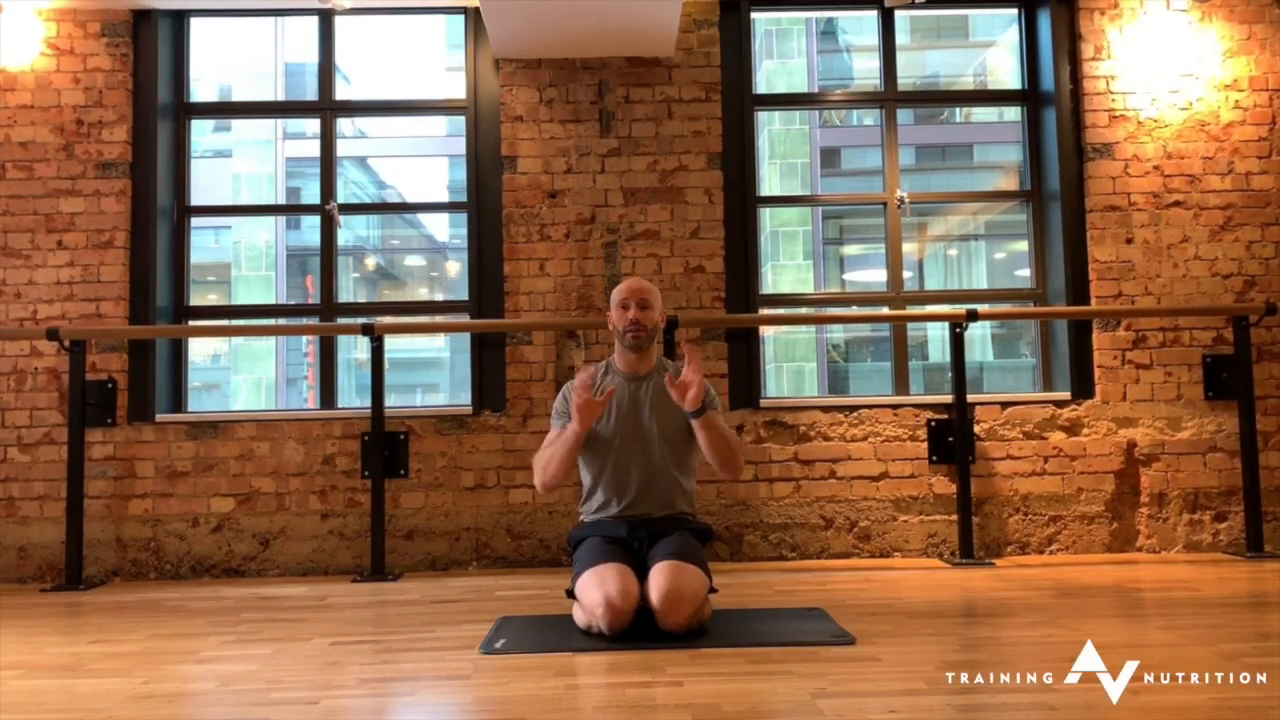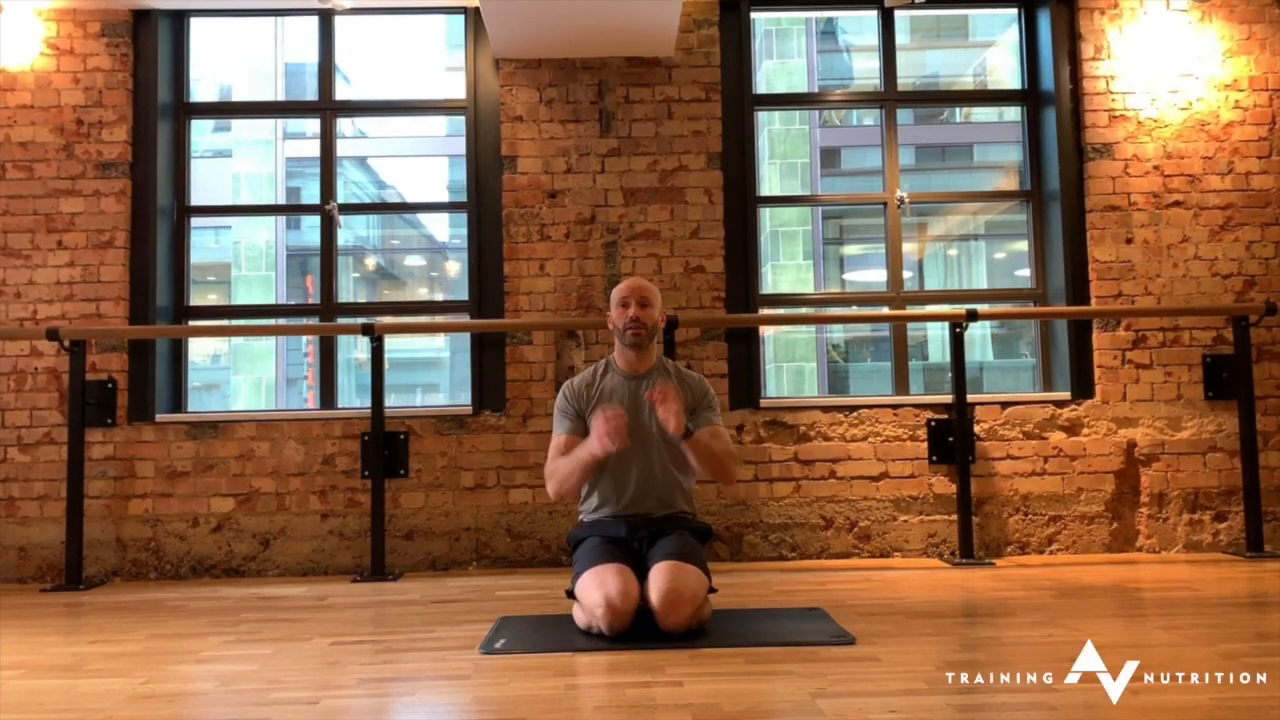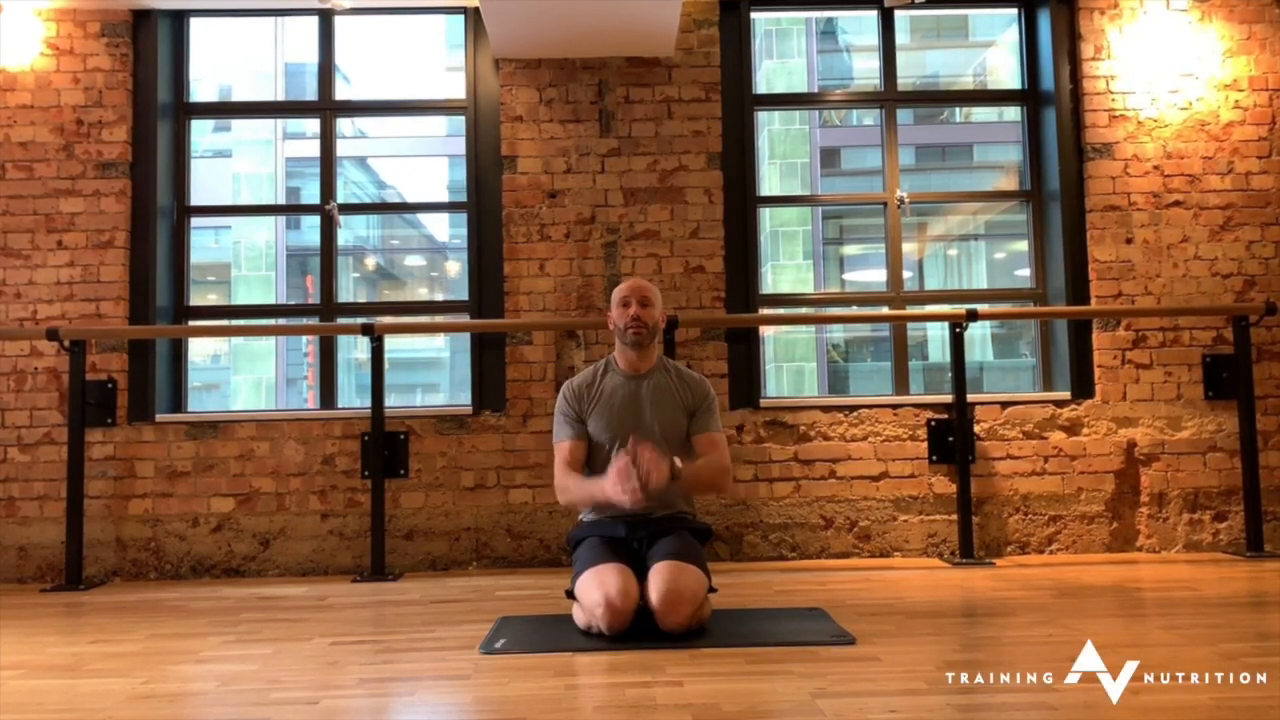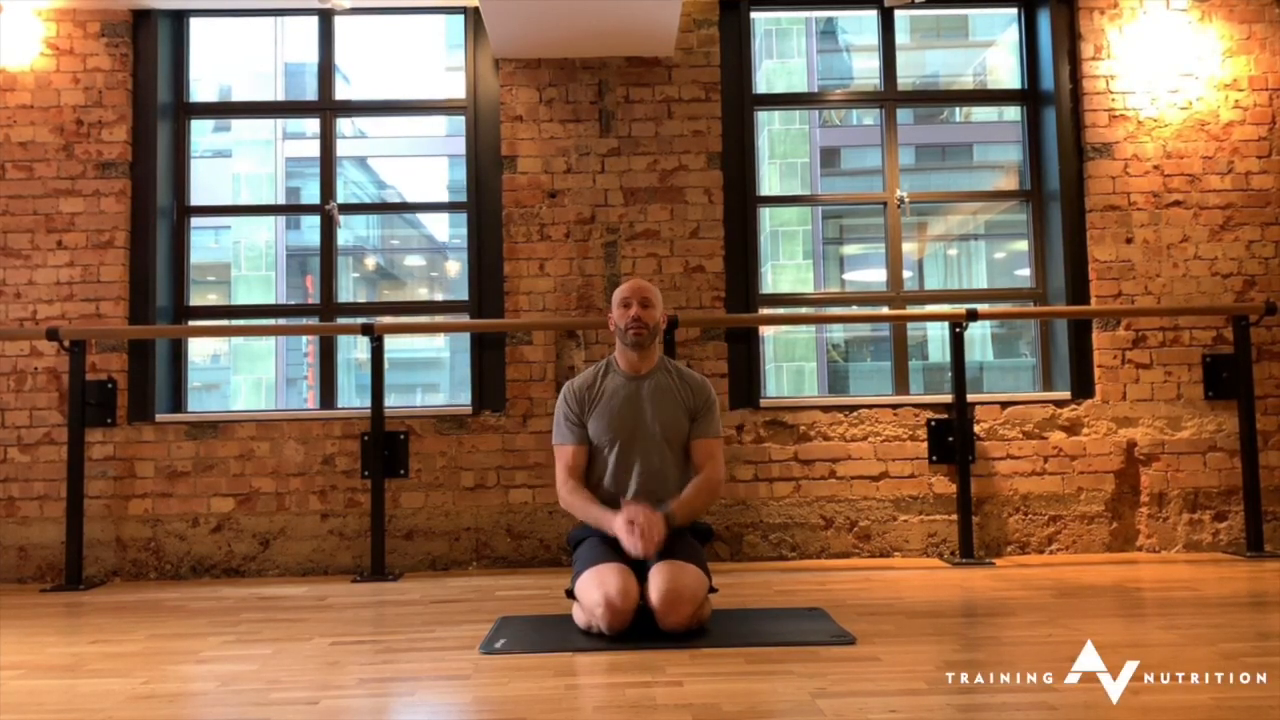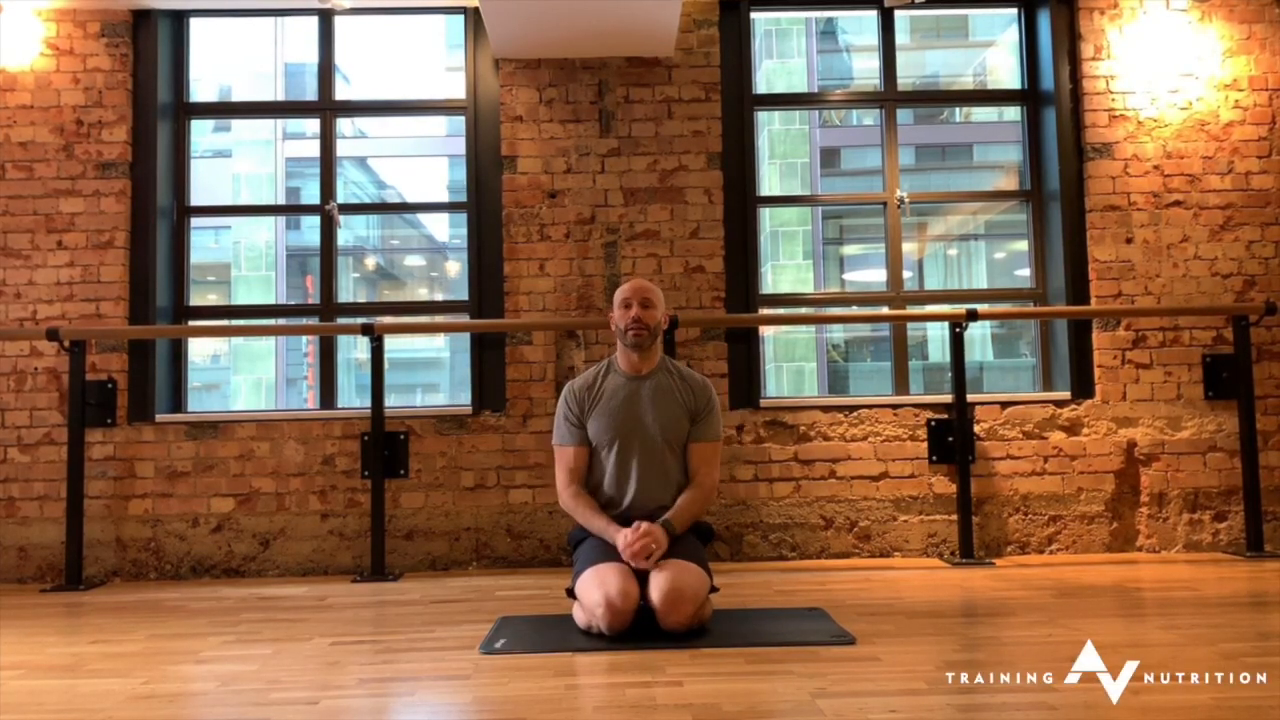
dt=0.1s
person 1, frame 1
left shoulder: (689, 387)
right shoulder: (578, 391)
left elbow: (732, 468)
right elbow: (544, 480)
left wrist: (696, 410)
right wrist: (578, 427)
left hip: (672, 527)
right hip: (603, 528)
left knee: (674, 608)
right knee: (611, 609)
left ankle: (649, 592)
right ankle: (588, 597)
person 1, frame 2
left shoulder: (693, 387)
right shoulder: (577, 391)
left elbow: (726, 470)
right elbow: (556, 484)
left wrist: (682, 431)
right wrist: (592, 447)
left hip: (672, 526)
right hip: (603, 528)
left knee: (674, 609)
right knee: (611, 609)
right ankle: (588, 596)
person 1, frame 3
left shoulder: (694, 387)
right shoulder: (577, 390)
left elbow: (721, 476)
right elbow: (565, 488)
left wrist: (672, 472)
right wrist: (606, 486)
left hip: (672, 525)
right hip: (603, 529)
left knee: (674, 608)
right knee: (611, 609)
right ankle: (587, 595)
person 1, frame 4
left shoulder: (695, 389)
right shoulder: (578, 392)
left elbow: (711, 477)
right elbow: (568, 486)
left wrist: (664, 518)
right wrist: (614, 522)
left hip: (674, 529)
right hip: (602, 530)
left knee: (674, 609)
right knee: (612, 609)
left ankle: (655, 588)
right ankle: (587, 598)
person 1, frame 5
left shoulder: (696, 390)
right shoulder: (579, 392)
left elbow: (705, 482)
right elbow: (568, 489)
left wrist: (664, 529)
right wrist: (617, 534)
left hip: (673, 531)
right hip: (603, 531)
left knee: (675, 608)
right knee: (612, 609)
right ankle: (587, 596)
